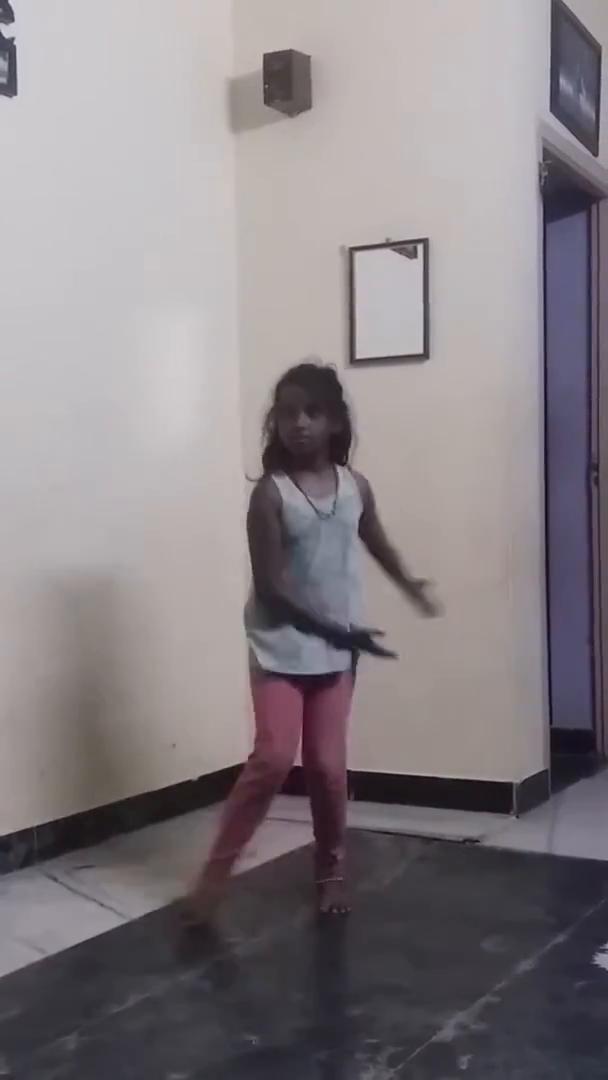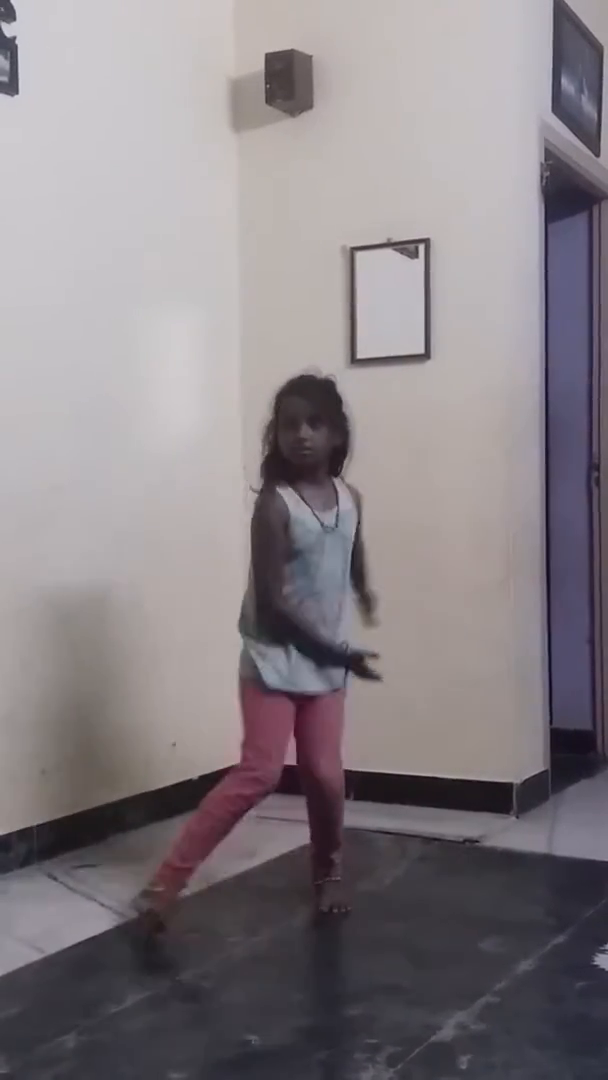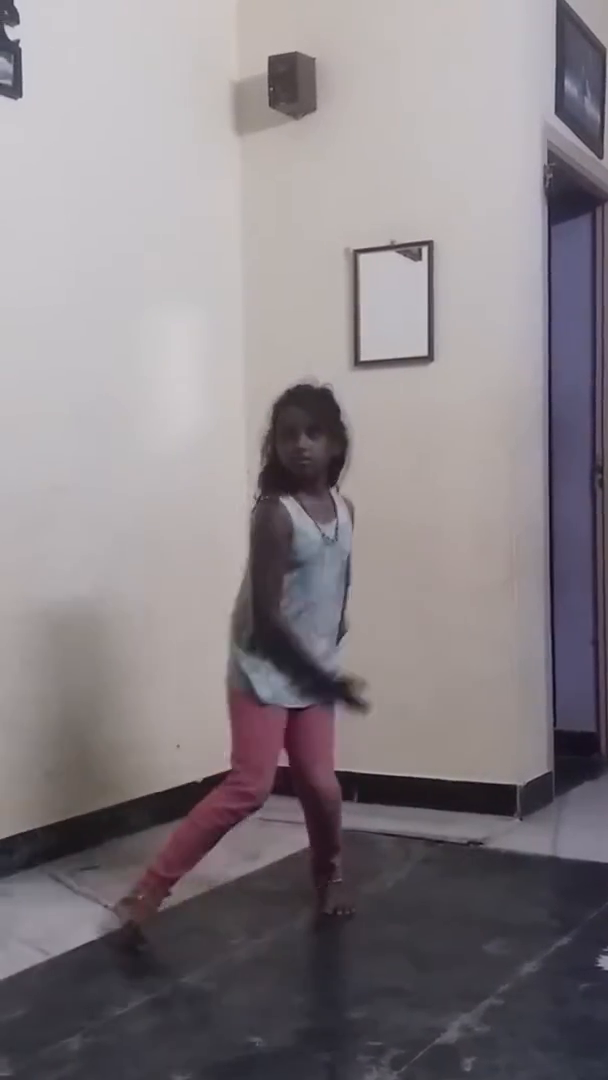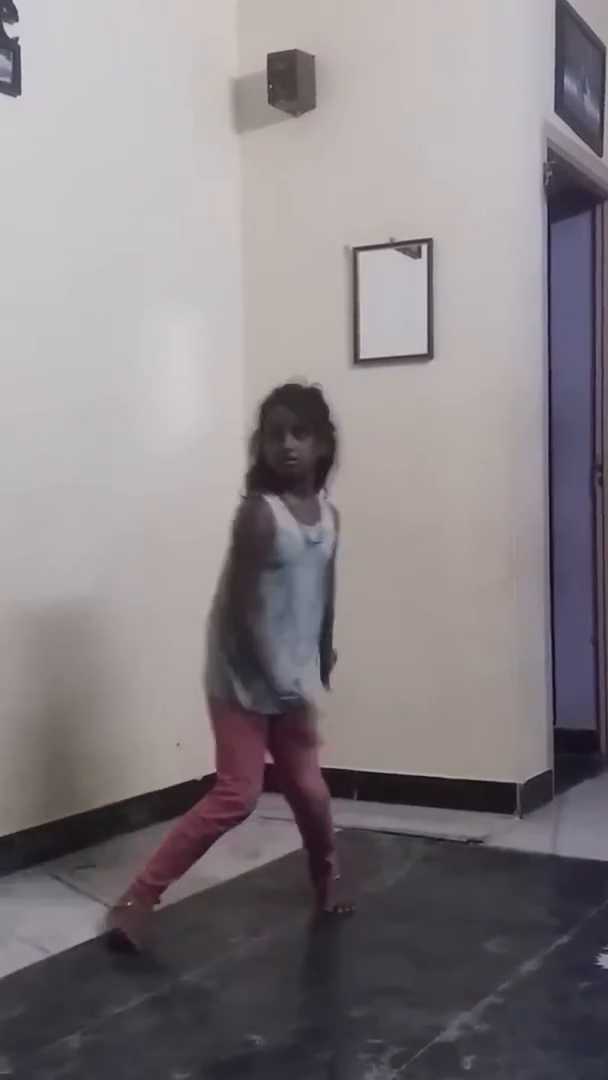
dt=0.1s
person 1, frame 1
left shoulder: (353, 486)
right shoulder: (270, 494)
left elbow: (377, 543)
right elbow: (271, 588)
left wrist: (412, 586)
right wrist: (342, 630)
left hip: (339, 650)
right hip: (282, 646)
left knee: (327, 767)
right knee: (271, 760)
left ankle: (331, 872)
right ankle: (214, 875)
person 1, frame 2
left shoulder: (351, 498)
right shoulder: (277, 503)
right elbow: (275, 602)
left wrist: (363, 596)
right wrist: (340, 652)
left hip: (325, 665)
right hip: (274, 659)
left knee: (326, 775)
right knee: (256, 774)
left ankle: (329, 872)
right ankle: (166, 881)
person 1, frame 3
left shoulder: (344, 511)
right shoulder: (274, 513)
right elbow: (269, 611)
left wrist: (334, 657)
right wrist: (330, 675)
left hip: (314, 672)
right hip: (265, 670)
left knee: (321, 785)
right knee: (248, 787)
left ankle: (329, 877)
right ankle: (148, 890)
person 1, frame 4
left shoulder: (329, 514)
right shoulder: (258, 513)
right elbow: (243, 613)
left wrist: (324, 671)
right wrist: (284, 690)
left hip: (295, 676)
right hip: (243, 676)
left knee: (309, 788)
right knee: (236, 795)
left ankle: (327, 877)
right ankle: (138, 899)
